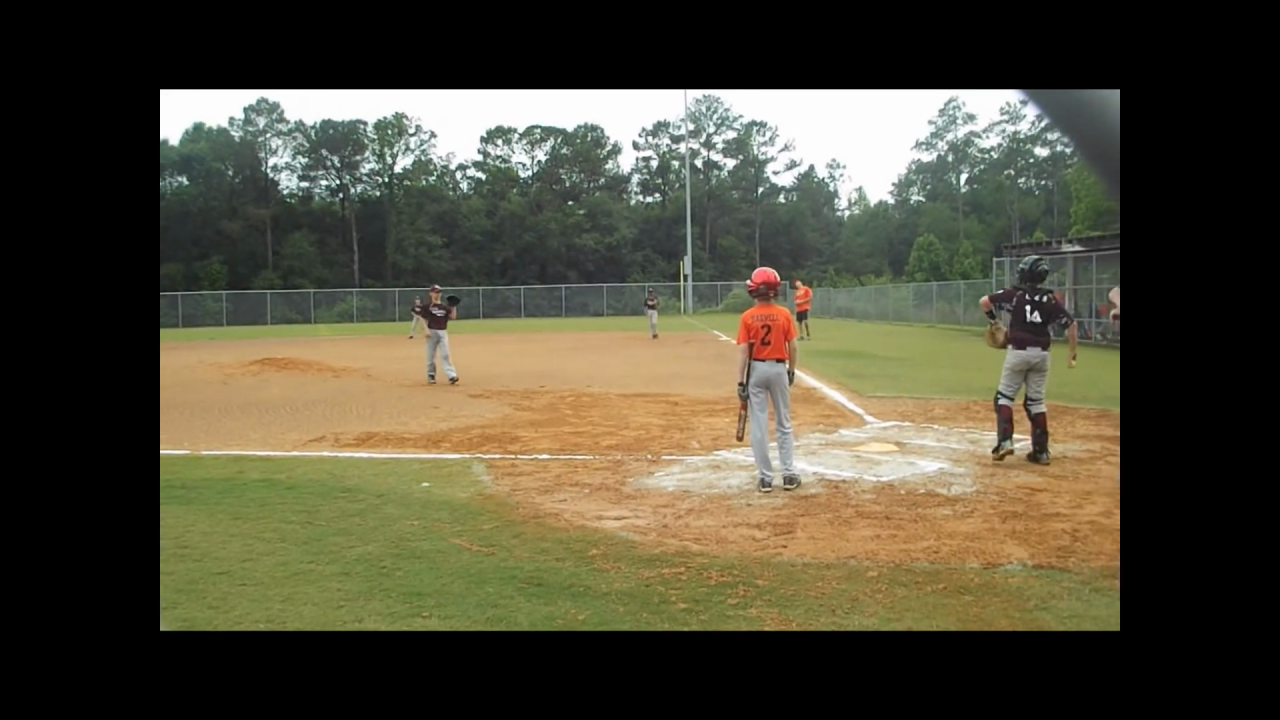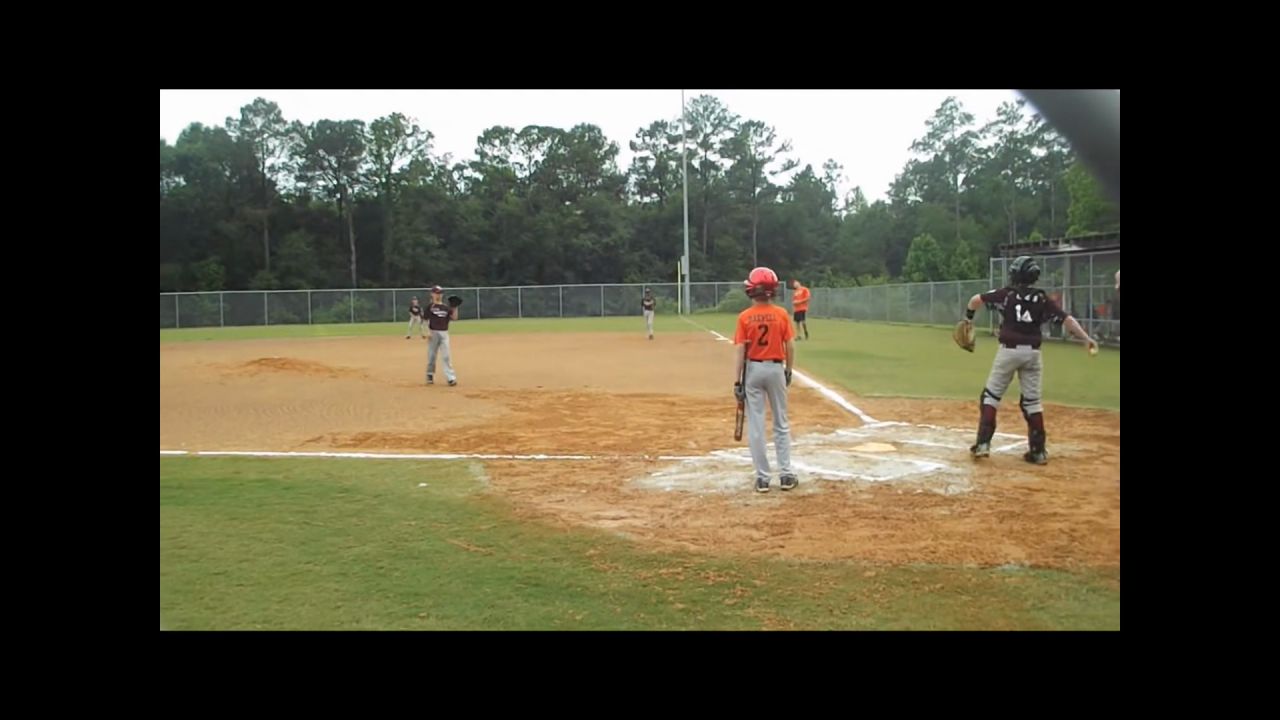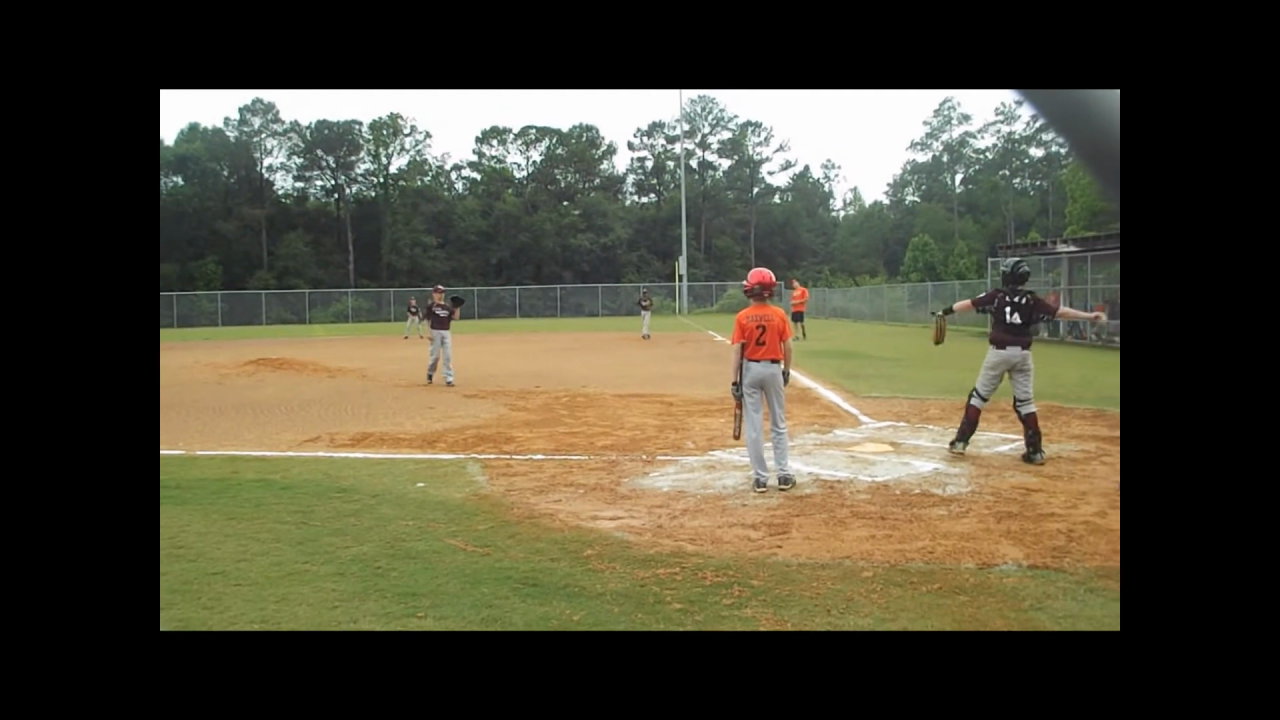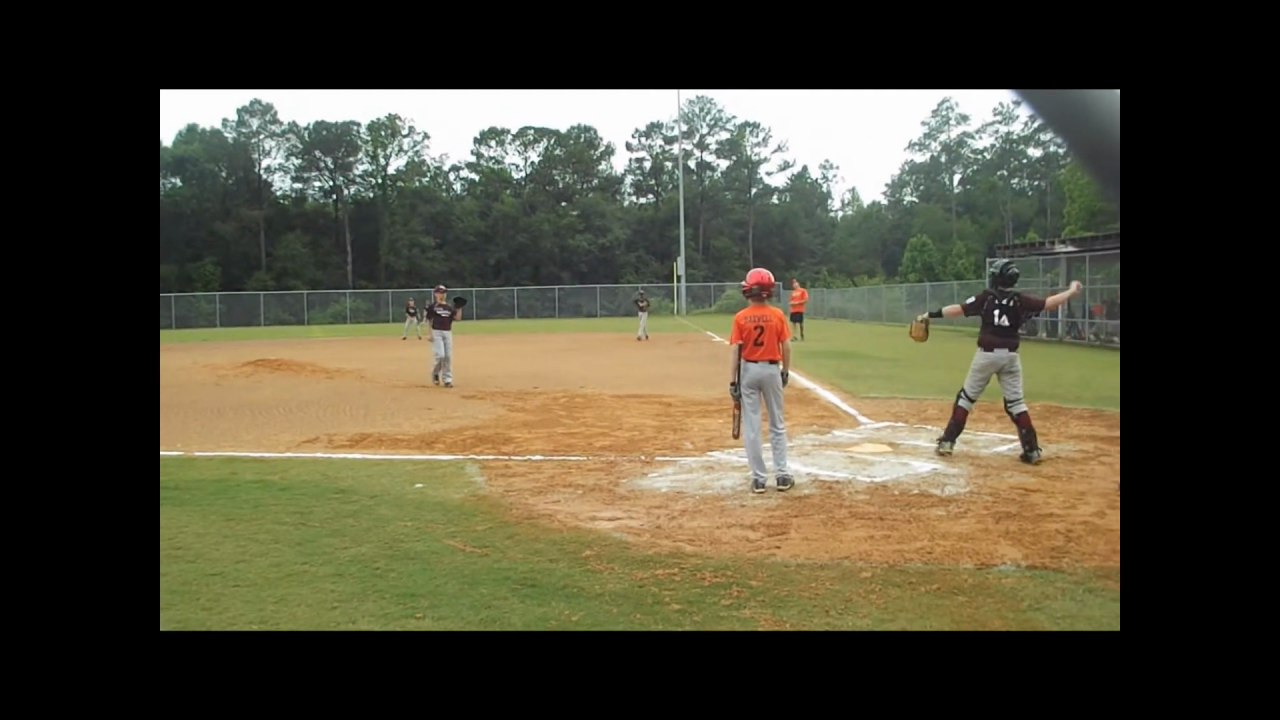
dt=0.1s
person 1, frame 1
left shoulder: (747, 317)
right shoulder: (784, 314)
left elbow: (744, 351)
right elbow: (793, 346)
left wrist: (741, 381)
right wrist: (791, 371)
left hip: (756, 370)
right hip: (778, 369)
left knee: (759, 425)
right knee: (784, 424)
left ankle: (765, 477)
right ankle: (789, 475)
person 1, frame 2
left shoulder: (744, 317)
right shoulder: (781, 314)
left elbow: (741, 351)
right elbow: (790, 346)
left wrist: (738, 381)
right wrist: (788, 371)
left hip: (753, 370)
right hip: (775, 369)
left knee: (756, 425)
right knee: (781, 424)
left ankle: (762, 477)
right ankle: (786, 475)
person 1, frame 3
left shoulder: (742, 317)
right shoulder: (779, 314)
left elbow: (738, 351)
right elbow: (788, 347)
left wrist: (735, 381)
right wrist: (787, 371)
left hip: (750, 370)
right hip: (773, 369)
left knee: (754, 426)
right knee: (779, 424)
left ankle: (760, 477)
right ankle: (784, 475)
person 1, frame 4
left shoulder: (740, 318)
right shoulder: (778, 315)
left elbow: (736, 352)
right elbow: (786, 347)
left wrist: (733, 381)
right wrist: (785, 372)
left hip: (748, 371)
right hip: (772, 369)
left knee: (752, 426)
right knee: (777, 425)
left ankle: (759, 478)
right ankle: (782, 475)
person 2, frame 1
left shoulder: (1014, 294)
right shoulder: (1050, 299)
left elbow: (984, 302)
right elbow: (1071, 324)
left wrist: (992, 318)
right wrist: (1073, 351)
left hip: (1018, 352)
right hip: (1041, 353)
left knee: (1004, 397)
right knee: (1036, 401)
left ankle: (1005, 442)
right ankle: (1041, 451)
person 2, frame 2
left shoulder: (1006, 293)
right shoulder: (1043, 300)
left elbow: (977, 300)
right elbow: (1067, 319)
left wrist: (969, 314)
right wrist: (1087, 339)
left hip: (1009, 351)
right hip: (1032, 353)
left knee: (991, 395)
right knee: (1032, 401)
left ankle: (983, 443)
right ankle: (1038, 451)
person 2, frame 3
left shoulder: (996, 296)
right shoulder: (1032, 301)
left elbow: (967, 305)
right elbow: (1059, 312)
left wrist: (945, 311)
right wrist: (1089, 316)
left hip: (999, 352)
right hip: (1022, 354)
left knee: (979, 396)
right knee: (1025, 402)
left ankle: (961, 442)
right ankle: (1035, 451)
person 2, frame 4
left shoulder: (986, 297)
right shoulder: (1021, 300)
left elbow: (958, 310)
right elbow: (1049, 303)
left wrist: (929, 315)
right wrist: (1072, 290)
left hip: (987, 354)
right hip: (1011, 355)
left knee: (966, 397)
right knee: (1016, 402)
left ankle: (947, 442)
right ankle: (1032, 450)
